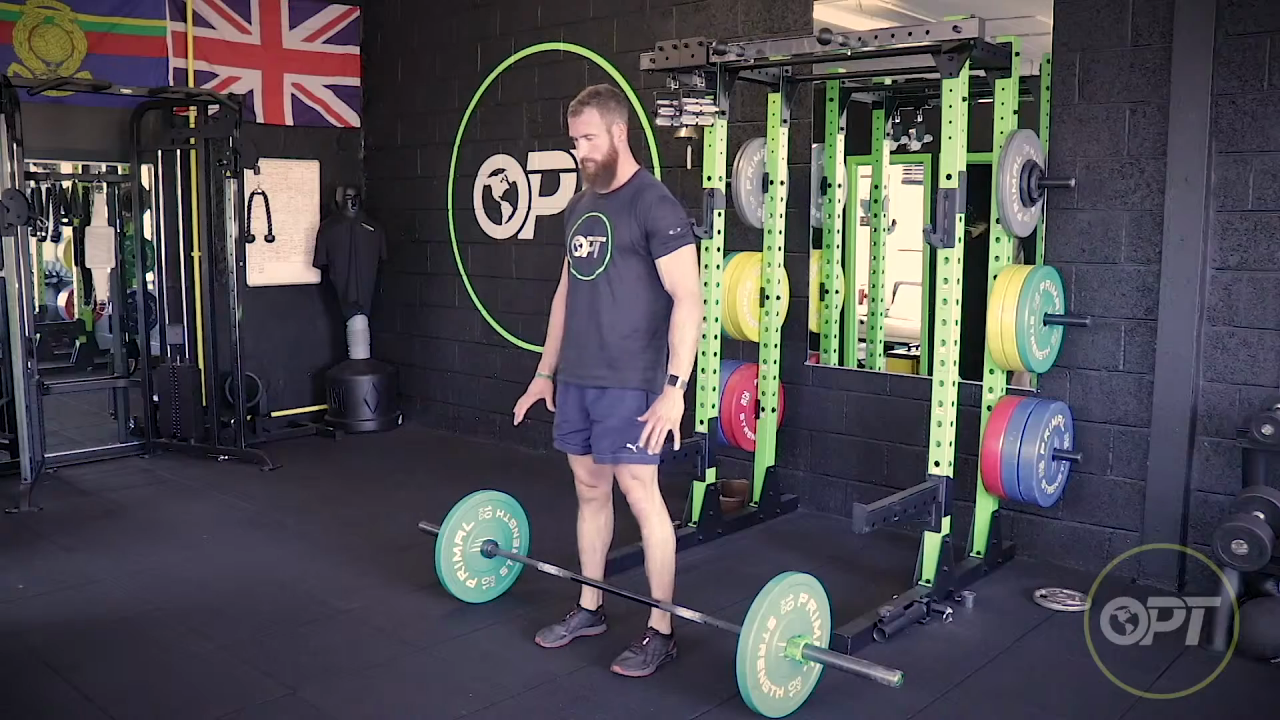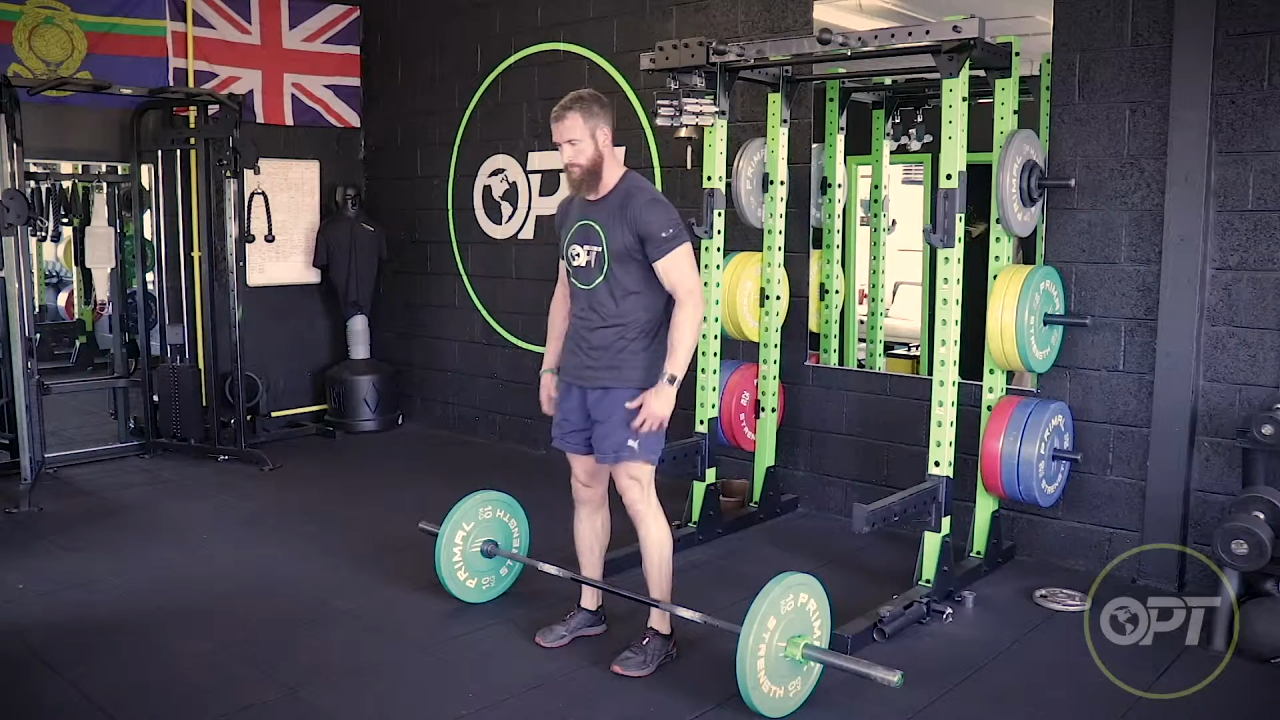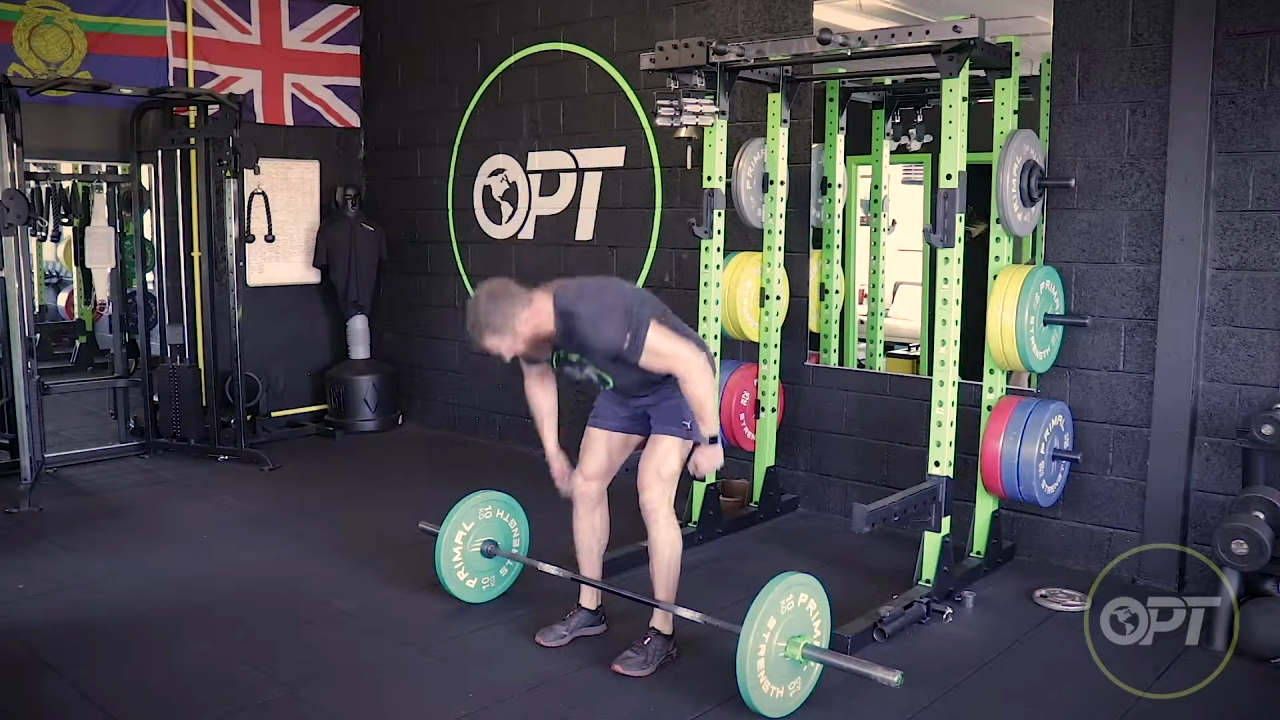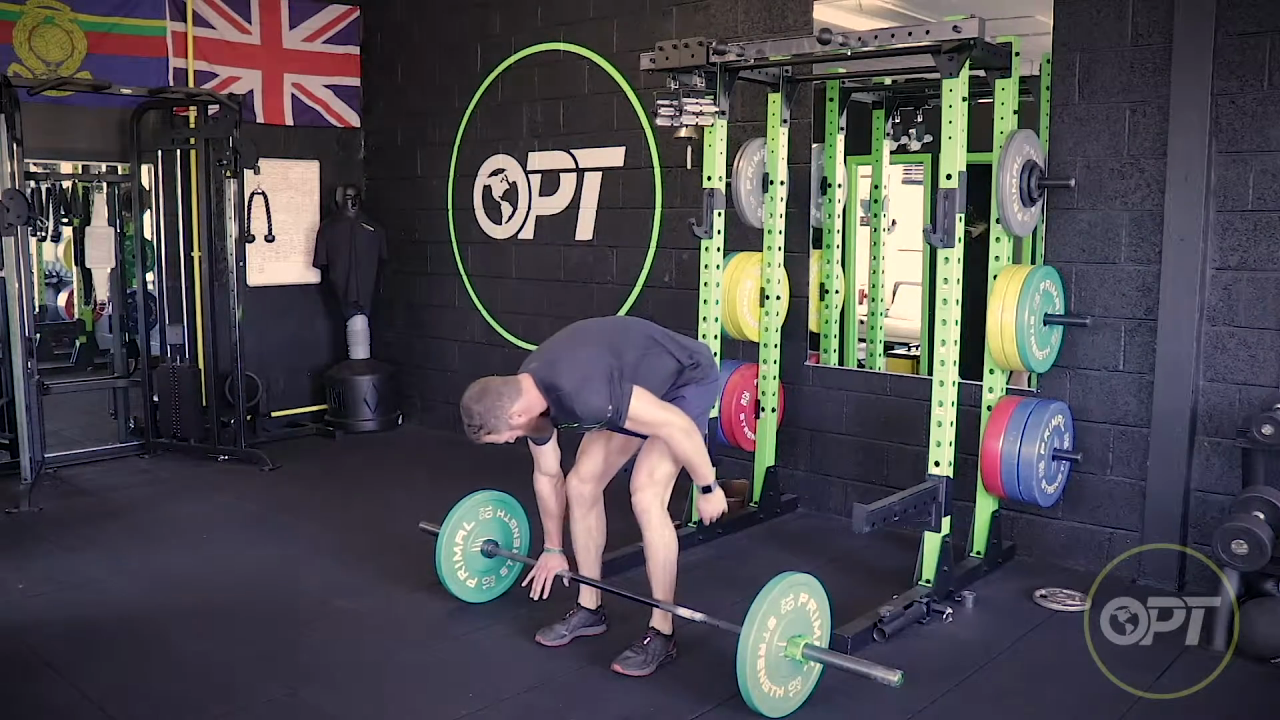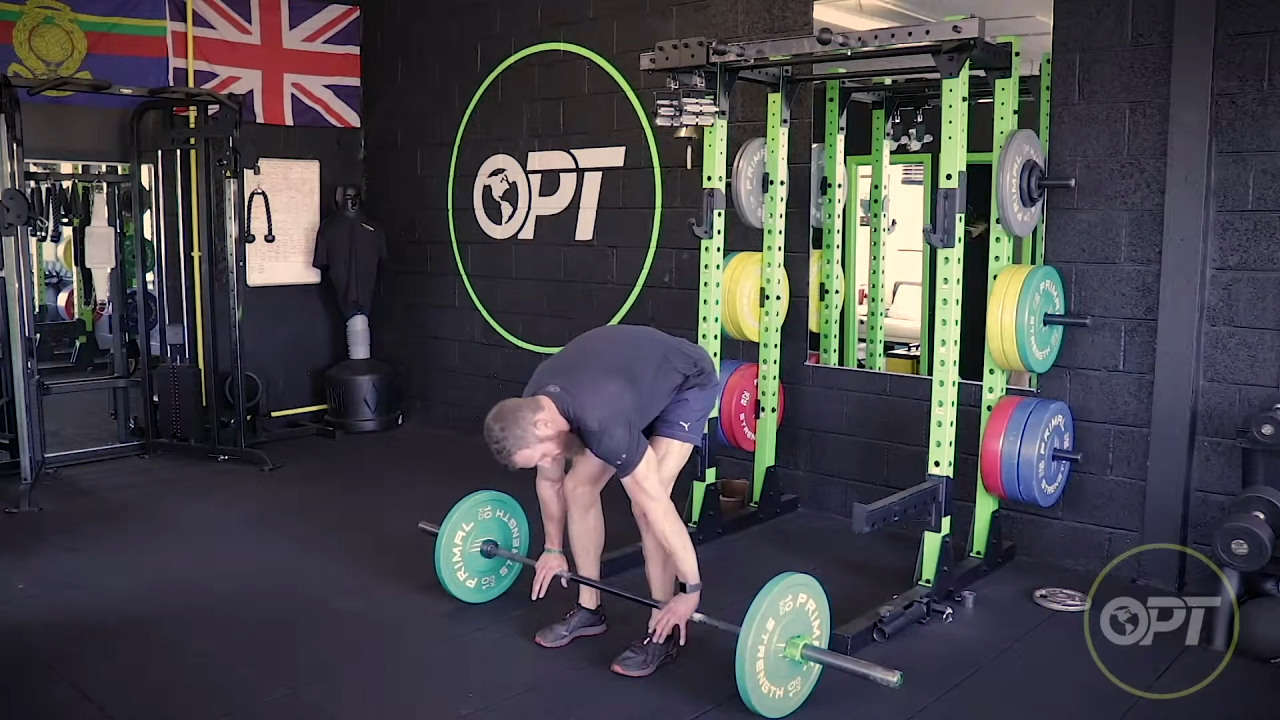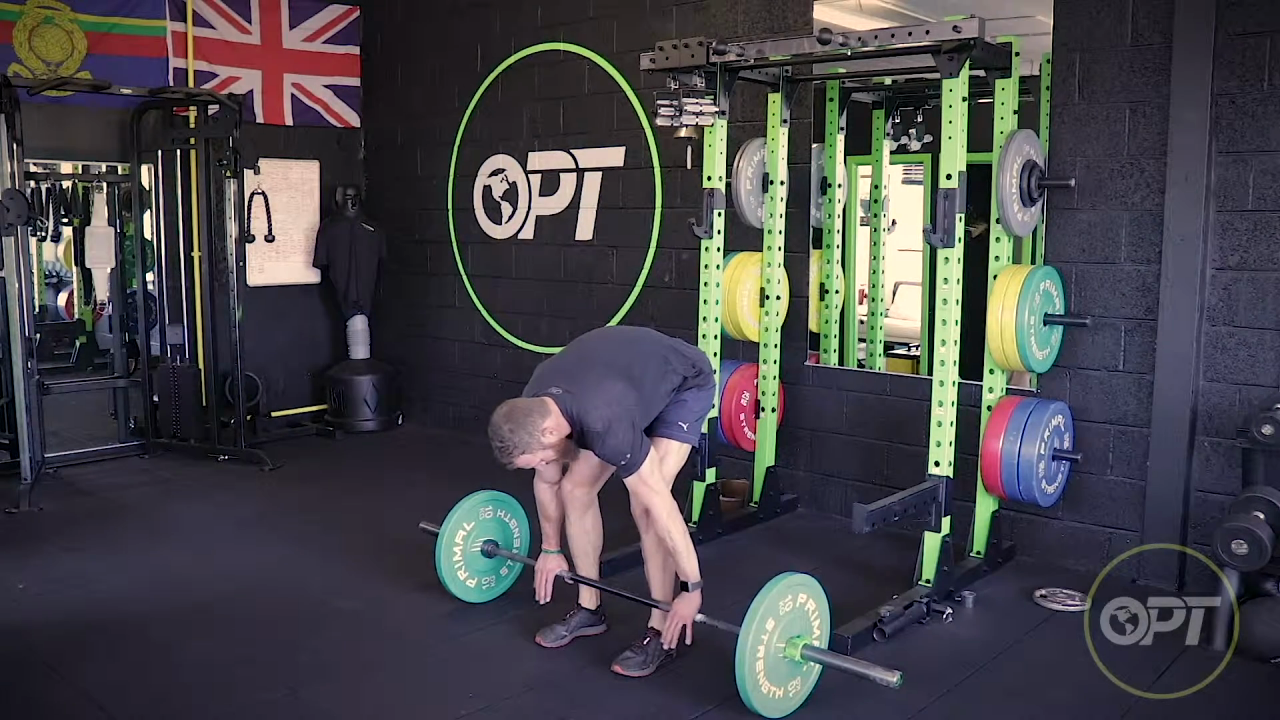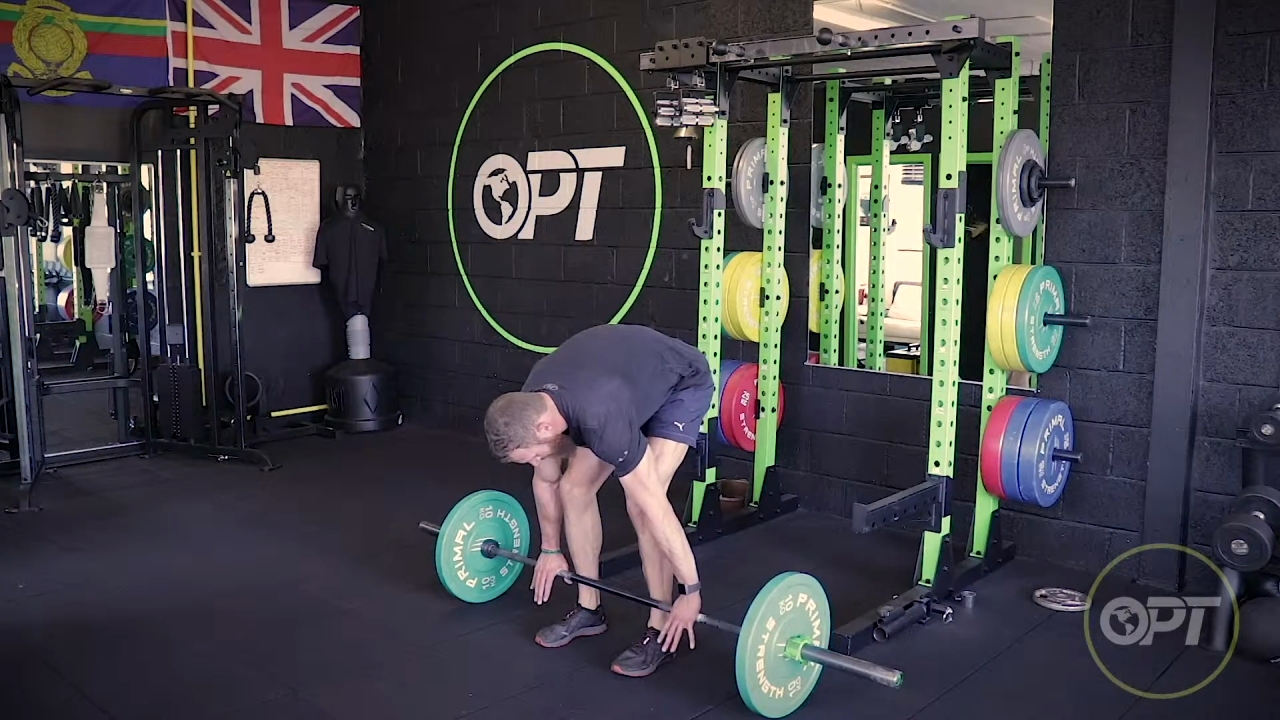
dt=0.7s
person 1, frame 1
left shoulder: (655, 206)
right shoulder: (579, 207)
left elbow: (688, 300)
left wrist: (675, 388)
right wrist: (544, 372)
left hip: (629, 385)
right hip: (576, 379)
left knee: (640, 496)
right knee: (589, 491)
left ankle: (660, 630)
right ankle: (589, 607)
person 1, frame 2
left shoulder: (646, 208)
right shoulder: (569, 210)
left elbow: (689, 297)
left wrist: (668, 383)
right wrist: (550, 368)
left hip: (629, 382)
right hip: (578, 377)
left knee: (636, 496)
right knee: (585, 491)
left ankle: (660, 630)
right ankle: (589, 607)
person 1, frame 3
left shoulder: (596, 322)
right shoulder: (531, 328)
left elbow: (691, 362)
right elbow: (539, 381)
left wrist: (709, 441)
right wrist: (554, 453)
left hip: (678, 381)
right hip: (626, 385)
left knee: (652, 496)
right knee: (585, 484)
left ankle: (662, 633)
right ankle: (589, 609)
person 1, frame 4
left shoulder: (581, 392)
right shoulder: (529, 395)
left elbow: (675, 425)
right elbow: (548, 475)
left wrist: (707, 489)
right wrist: (553, 548)
left hip: (687, 379)
right hip: (636, 381)
left knee: (645, 496)
right knee: (581, 484)
left ankle: (661, 632)
right ankle: (589, 608)
person 1, frame 5
left shoulder: (601, 422)
right shoulder: (531, 410)
left elbow: (658, 510)
right elbow: (550, 482)
left wrist: (690, 589)
right wrist: (553, 548)
left hip: (687, 384)
right hip: (634, 377)
left knee: (645, 503)
right knee: (578, 486)
left ankle: (662, 632)
right ankle: (589, 609)
person 1, frame 6
left shoulder: (604, 423)
right shoulder: (531, 412)
left elbow: (662, 508)
right elbow: (547, 483)
left wrist: (692, 589)
right wrist: (550, 549)
left hip: (684, 385)
right hip: (632, 374)
left knee: (644, 505)
right knee: (575, 488)
left ankle: (662, 631)
right ankle: (589, 608)
person 1, frame 7
left shoulder: (600, 420)
right shoulder: (530, 407)
left elbow: (656, 509)
right elbow: (546, 481)
left wrist: (691, 591)
right wrist: (550, 549)
left hip: (682, 384)
right hip: (631, 377)
left knee: (640, 504)
right knee: (574, 487)
left ankle: (661, 630)
right ankle: (589, 609)
